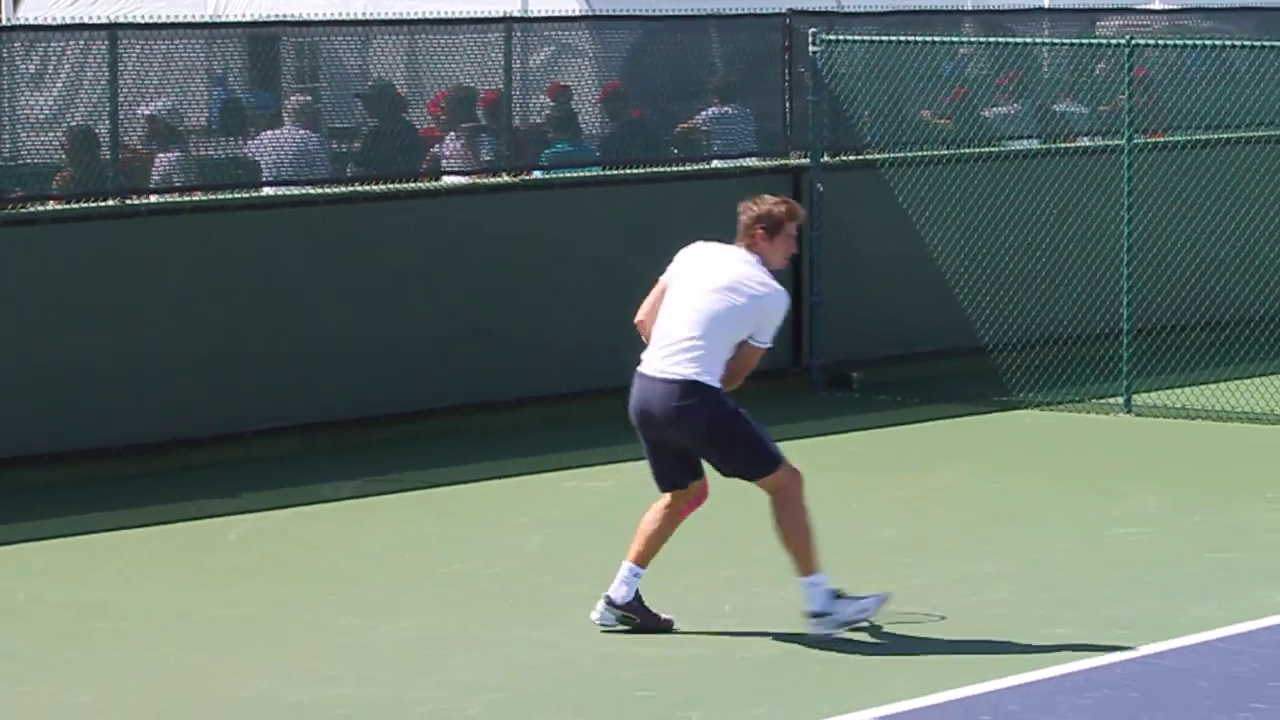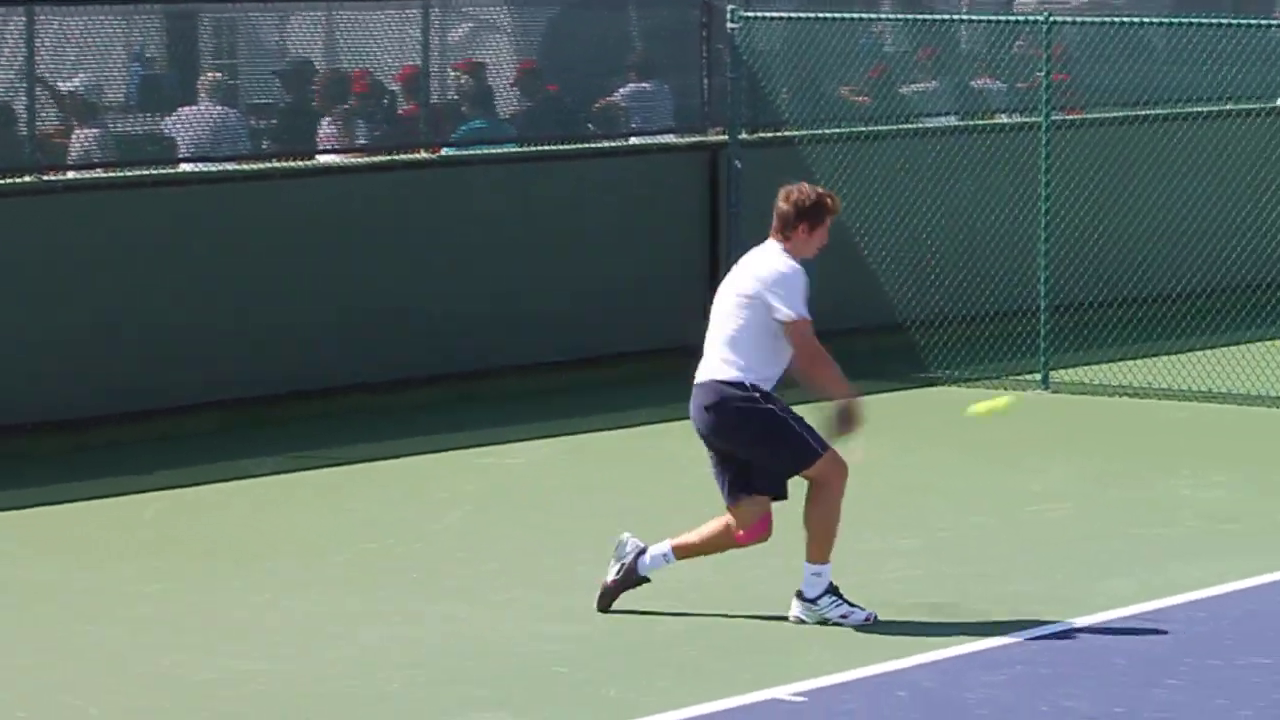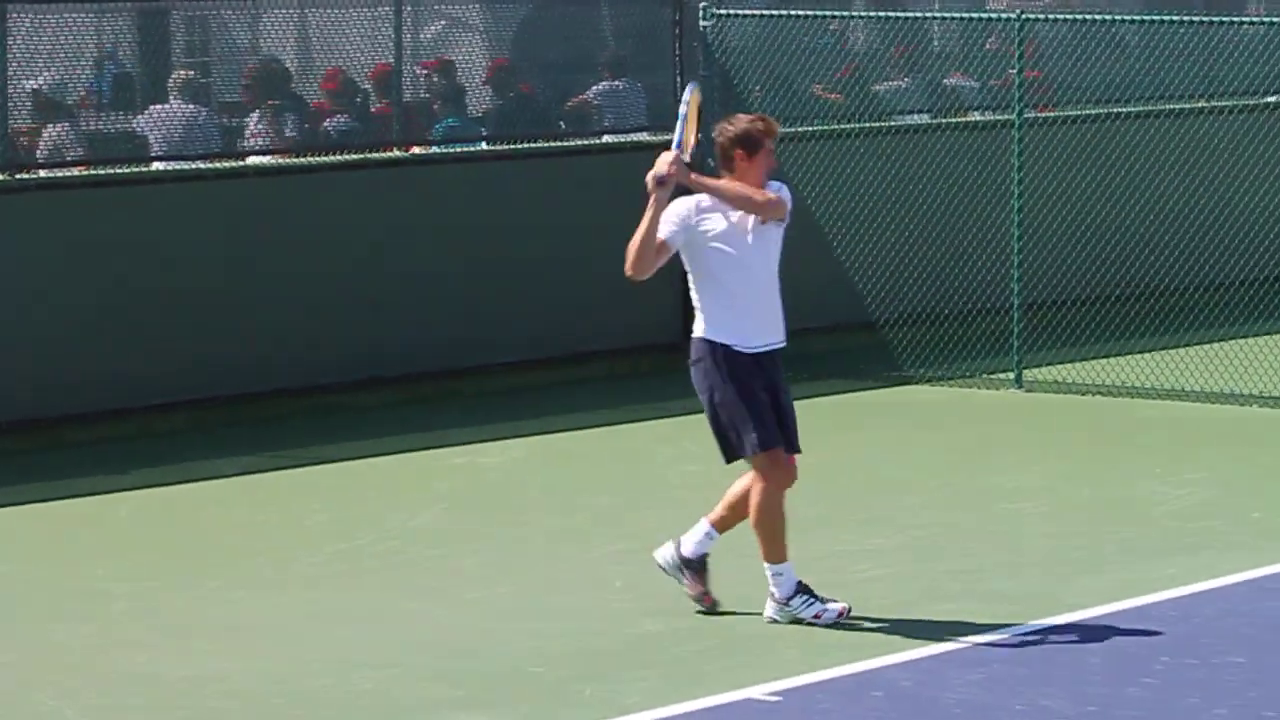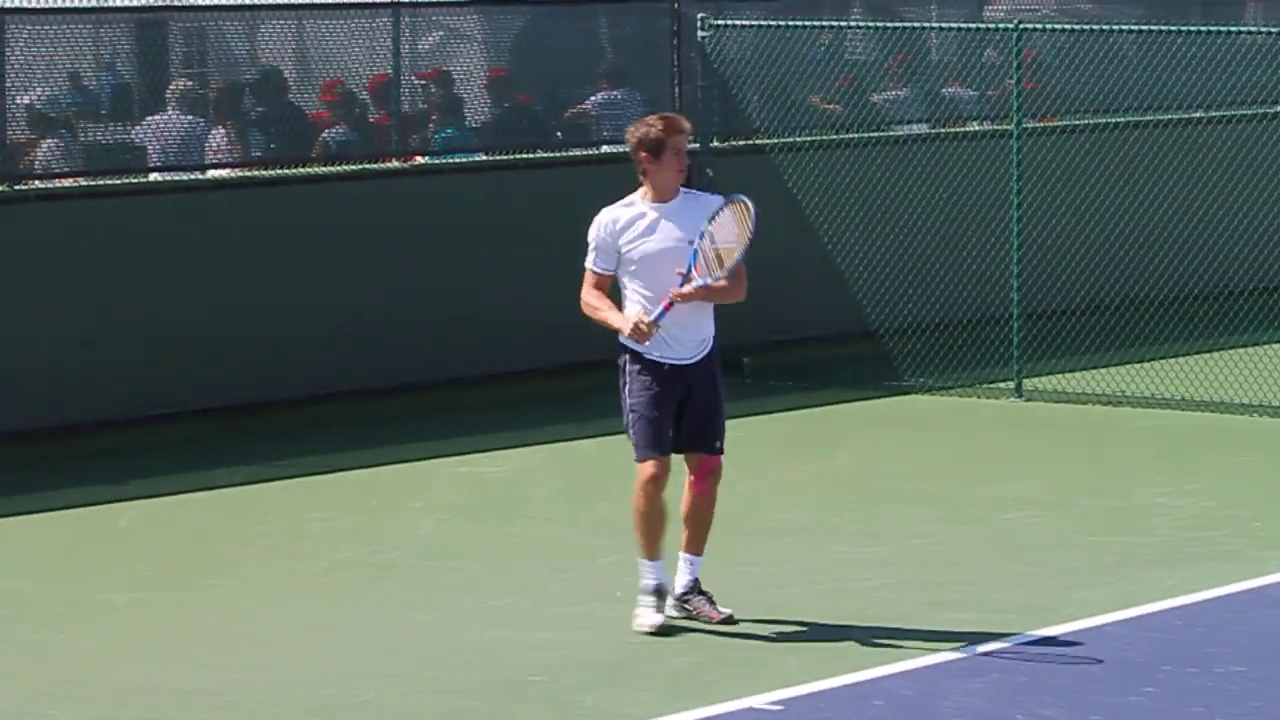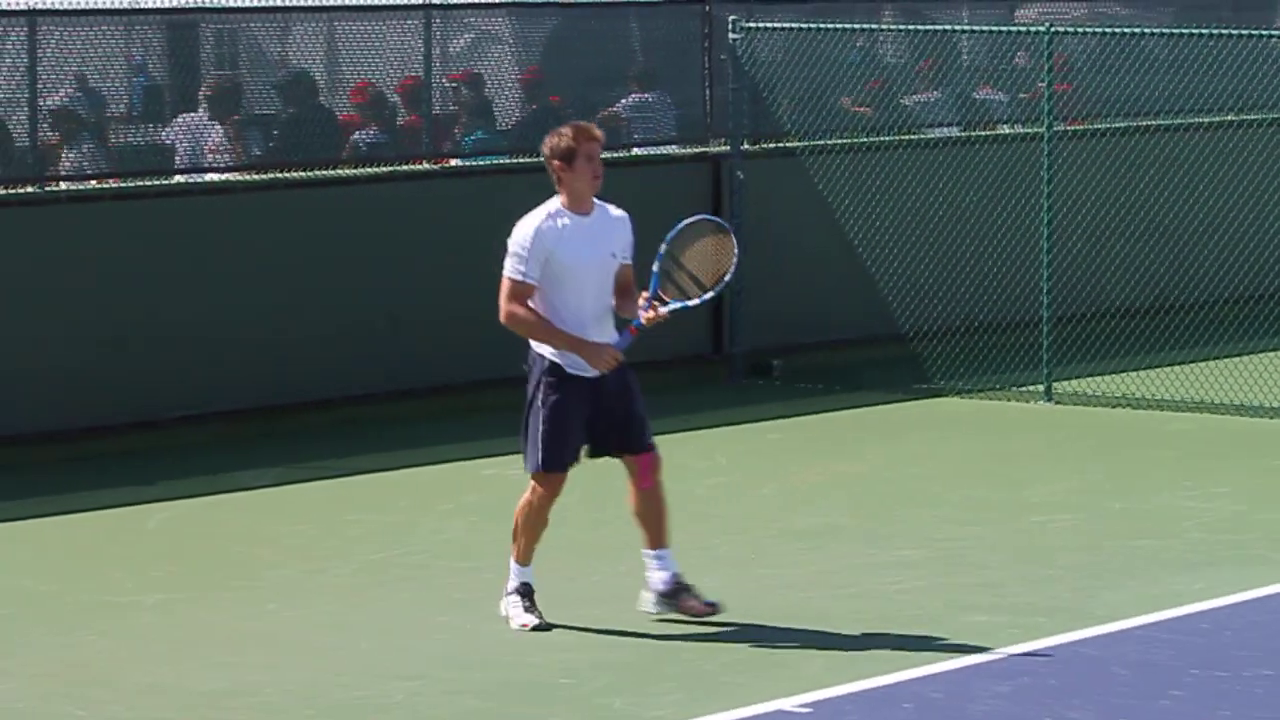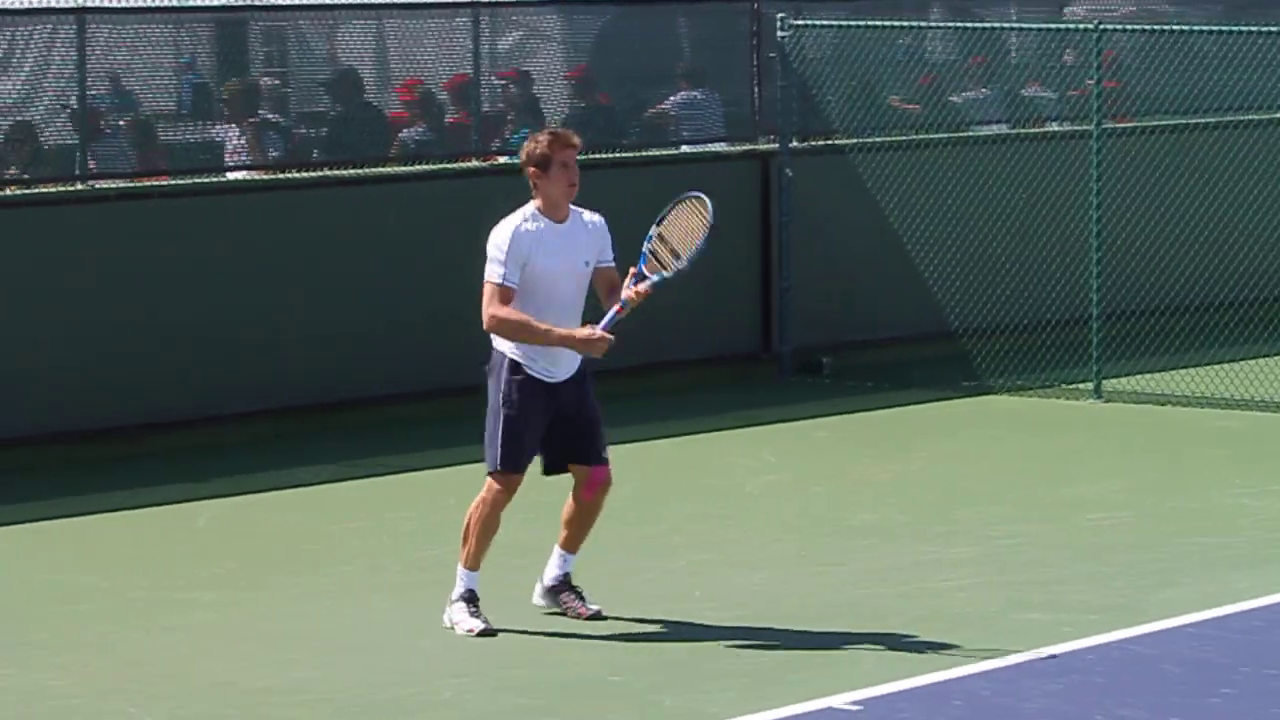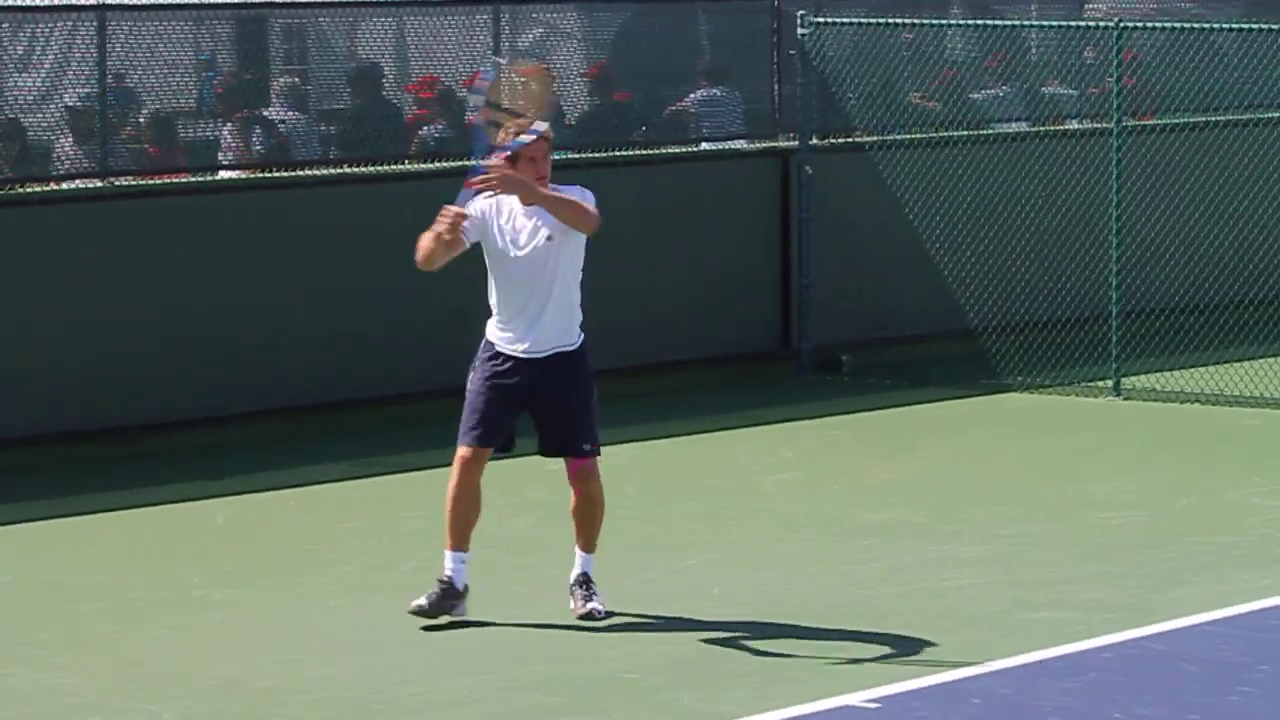
dt=0.4s
person 1, frame 1
left shoulder: (695, 252)
right shoulder: (772, 295)
left elbow: (644, 319)
right elbow: (736, 373)
left hip: (645, 391)
right hip: (692, 398)
left knee: (683, 495)
right knee: (786, 484)
left ankle: (619, 598)
right ankle: (822, 604)
person 1, frame 2
left shoulder: (765, 264)
right shoulder: (782, 273)
left elbow: (790, 356)
right elbow: (808, 353)
left wrist: (833, 390)
right wrist: (847, 397)
left hip: (710, 400)
right hip: (735, 396)
left knee: (749, 528)
right knee: (832, 471)
left ankle: (641, 560)
right ankle: (814, 593)
person 1, frame 3
left shoulder: (774, 199)
right shoulder: (687, 212)
left elbow: (765, 203)
right elbow: (637, 269)
left wrist: (695, 179)
right wrist: (657, 199)
left hip: (762, 356)
right hip: (719, 356)
left knee: (775, 473)
right knee: (773, 470)
left ankle: (689, 550)
right ankle: (784, 594)
person 1, frame 4
left shoulder: (711, 209)
right shoulder: (612, 221)
left elbow: (737, 287)
right elbow: (590, 295)
left wrist: (701, 293)
right wrist: (621, 321)
left hip: (701, 359)
right hip: (646, 362)
left knee: (707, 470)
right knee: (653, 472)
left ankle: (686, 586)
right ankle: (652, 587)
person 1, frame 5
left shoulder: (617, 222)
right shoulder: (536, 230)
right elbow: (511, 310)
left wrist: (642, 309)
right wrist: (582, 347)
left hip: (609, 365)
right hip: (559, 370)
left knee: (645, 468)
right knee: (546, 485)
left ankle: (664, 583)
right ankle: (518, 587)
person 1, frame 6
left shoulder: (593, 227)
right shoulder: (511, 234)
left elbow: (608, 290)
right elbow: (494, 316)
left wrist: (628, 296)
right wrist: (569, 338)
left hip: (569, 373)
right hip: (520, 371)
left knee: (596, 480)
right knee: (502, 485)
left ankle: (555, 580)
right ankle: (463, 595)
person 1, frame 7
left shoulder: (571, 199)
right shoulder: (484, 208)
left elbow: (588, 222)
right elbow: (427, 260)
left wrist: (532, 190)
right wrist: (441, 232)
left hip: (562, 356)
right hip: (501, 353)
left knee: (583, 472)
right knee: (468, 460)
left ankle: (584, 576)
right ankle: (453, 580)
